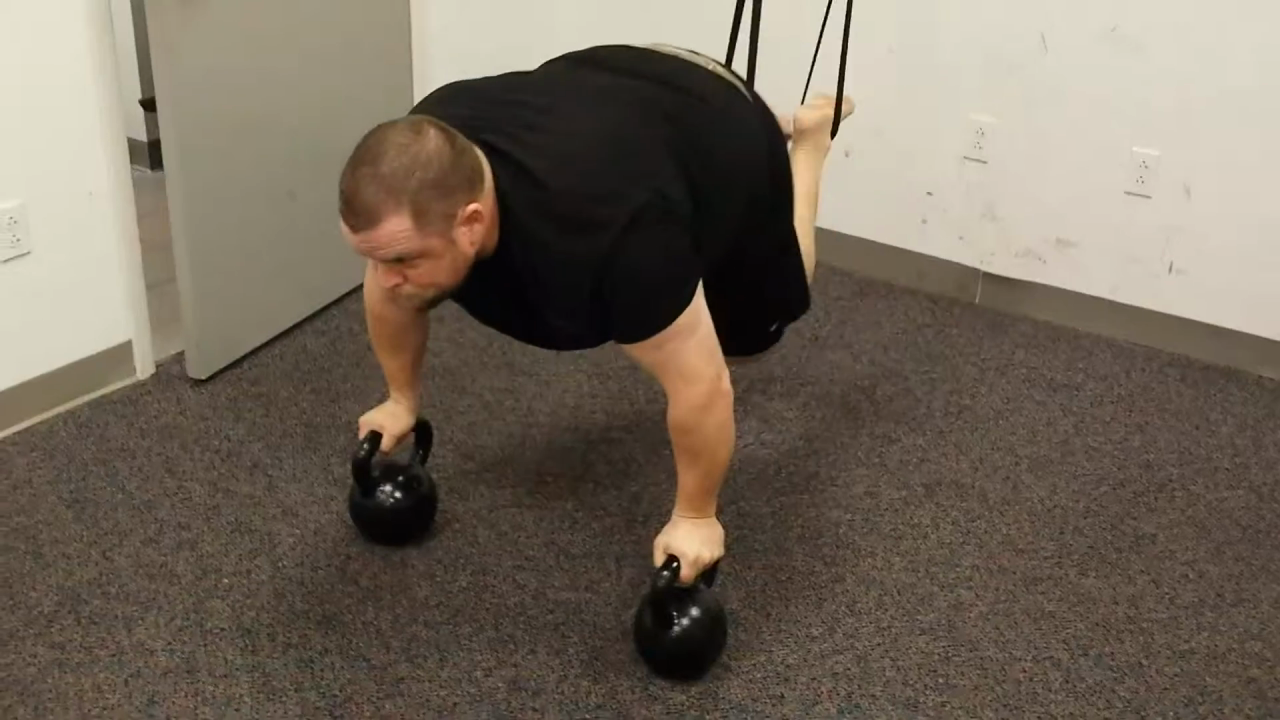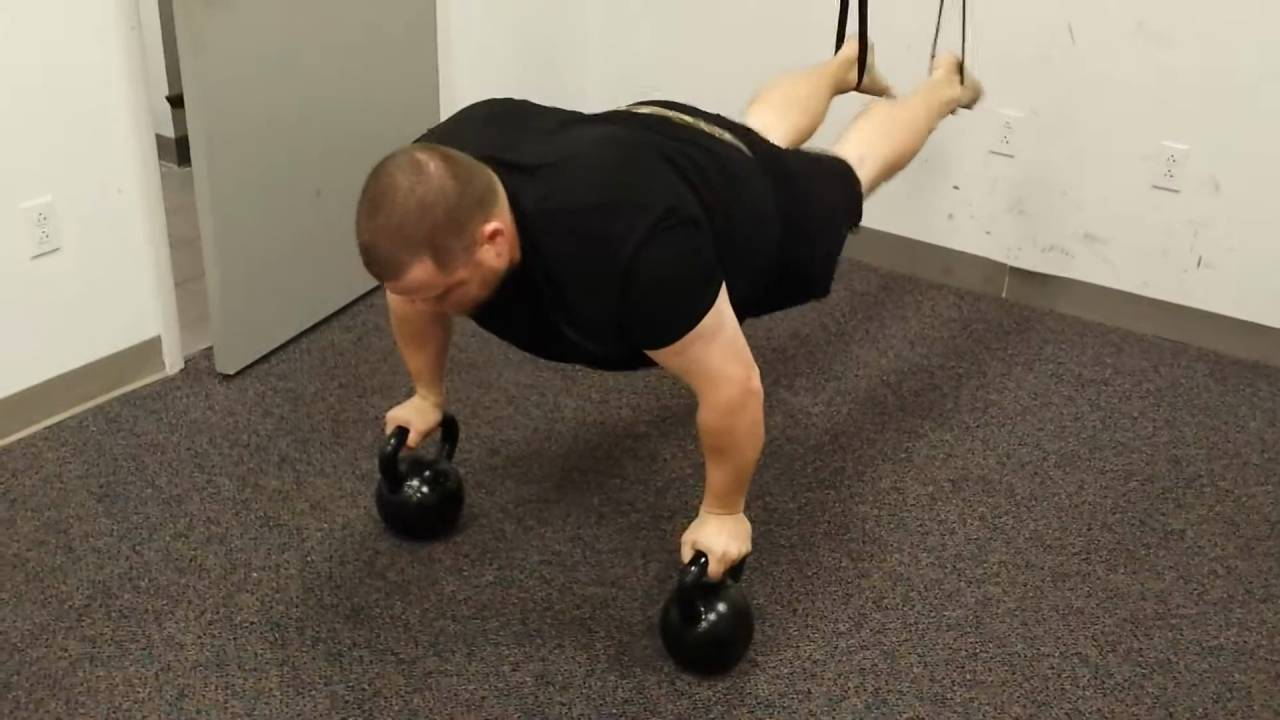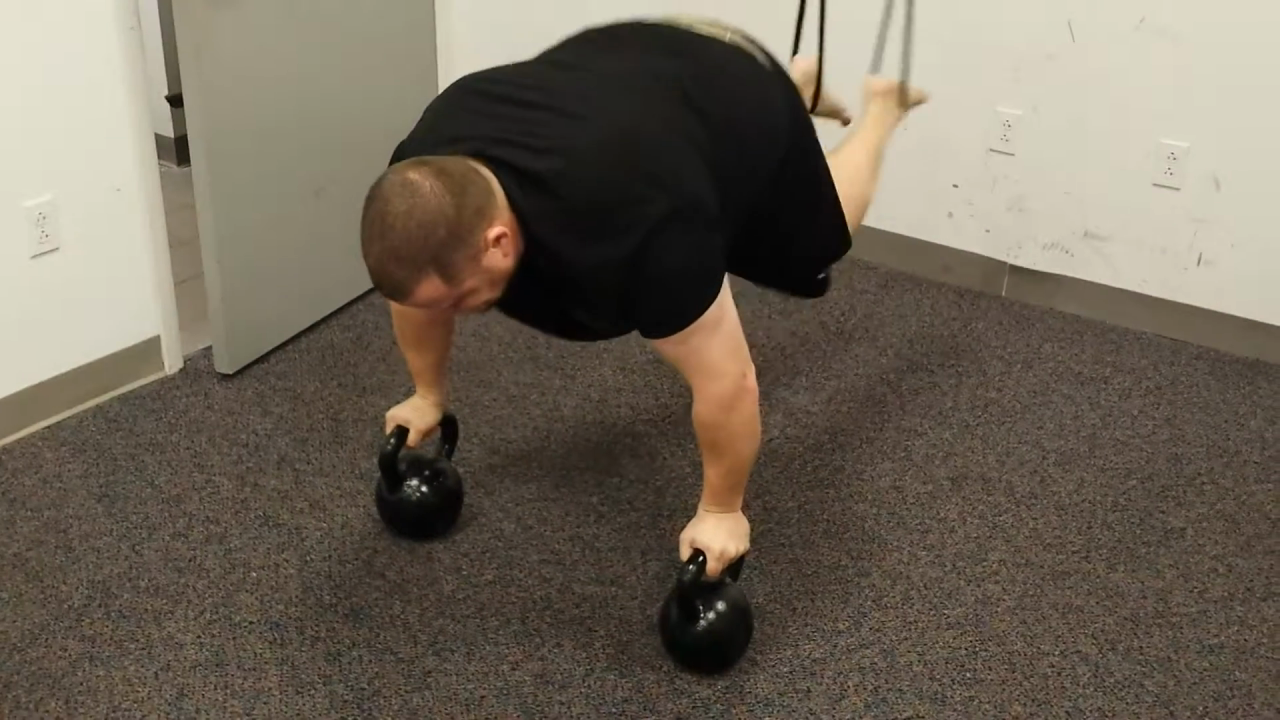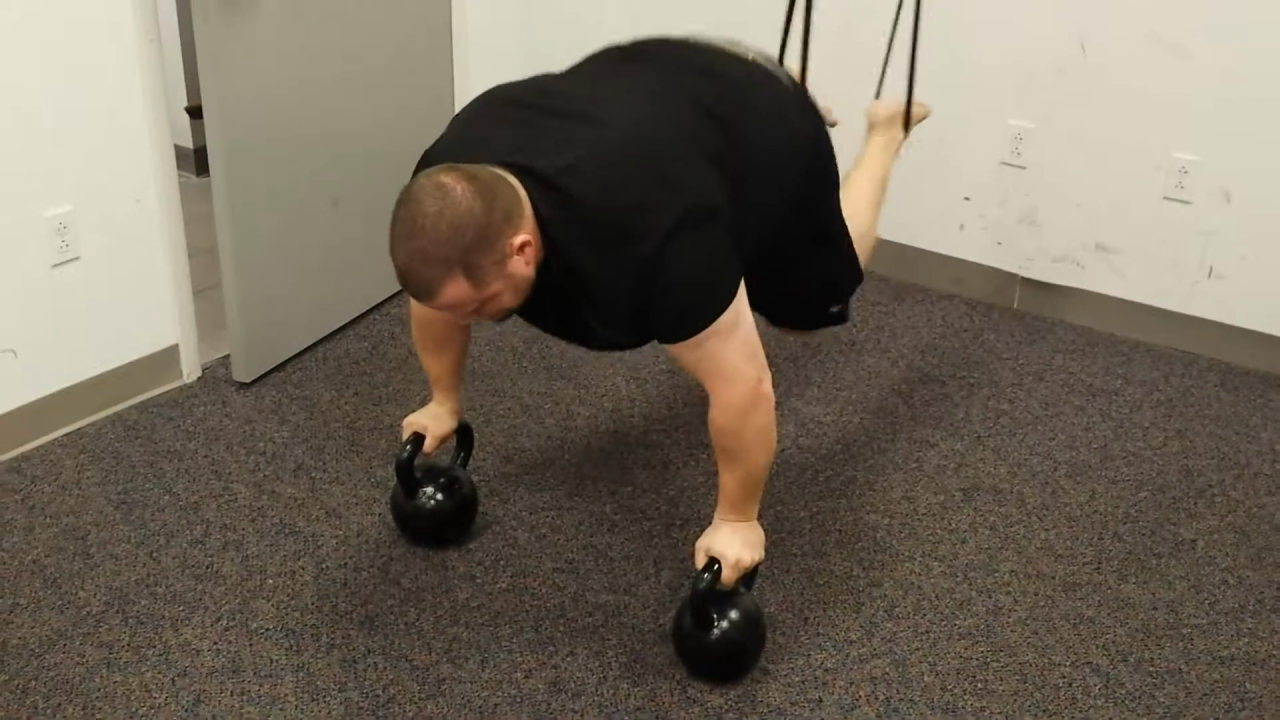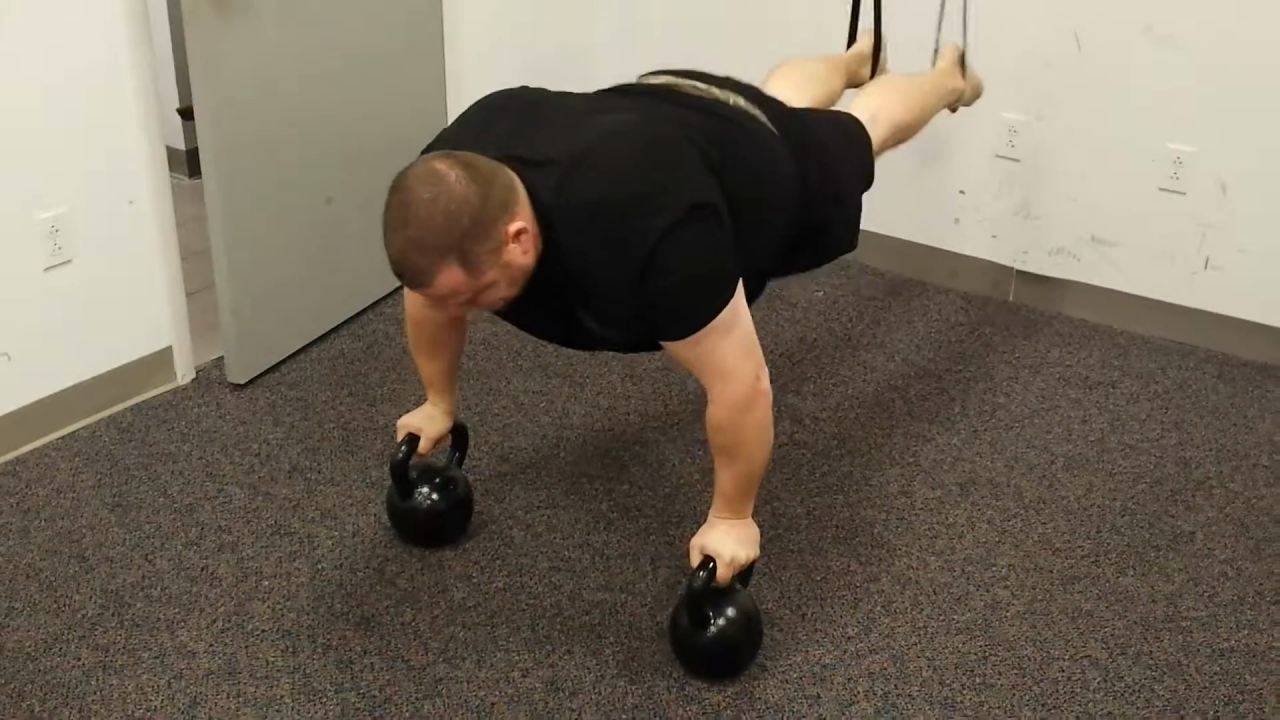
dt=1s
person 1, frame 1
left shoulder: (602, 234)
right shoulder: (411, 182)
left elbow: (701, 386)
right elbow: (389, 287)
left wrist: (695, 519)
right wrist: (402, 399)
left hip: (732, 146)
left knee: (749, 334)
left ankle: (810, 138)
right ankle: (744, 108)
person 1, frame 2
left shoulder: (625, 249)
right shoulder: (432, 192)
left elbow: (733, 387)
right elbow: (414, 291)
left wrist: (723, 514)
right wrist: (427, 396)
left hip: (751, 204)
left knee: (854, 160)
right knee: (763, 133)
left ankle: (943, 86)
right ankle: (844, 65)
person 1, frame 3
left shoulder: (625, 229)
right shoulder: (426, 169)
left elbow: (727, 381)
right elbow: (417, 288)
left wrist: (721, 513)
right wrist: (428, 396)
left hip: (743, 96)
left knee: (804, 262)
left ankle: (880, 108)
right ankle: (801, 84)
person 1, frame 4
left shoulder: (645, 238)
right shoulder: (451, 180)
left elbow: (743, 387)
right elbow: (434, 293)
left wrist: (737, 523)
right wrist: (444, 402)
left hip: (765, 130)
left knee: (814, 302)
left ankle: (886, 131)
right ankle: (790, 97)
person 1, frame 5
left shoulder: (642, 234)
right shoulder: (451, 177)
left elbow: (741, 384)
right elbow: (430, 296)
left wrist: (732, 519)
right wrist: (439, 403)
left hip: (761, 166)
left knee: (854, 132)
right knee: (785, 98)
left ankle: (948, 78)
right ankle: (855, 62)
